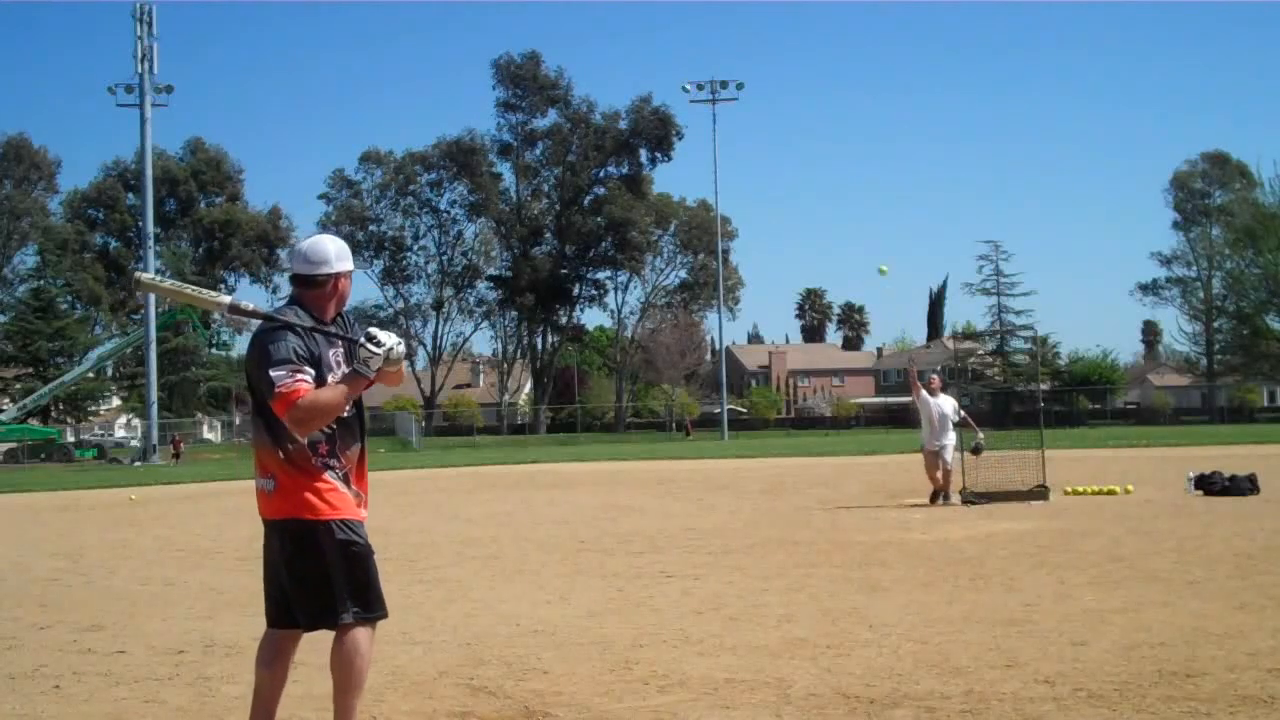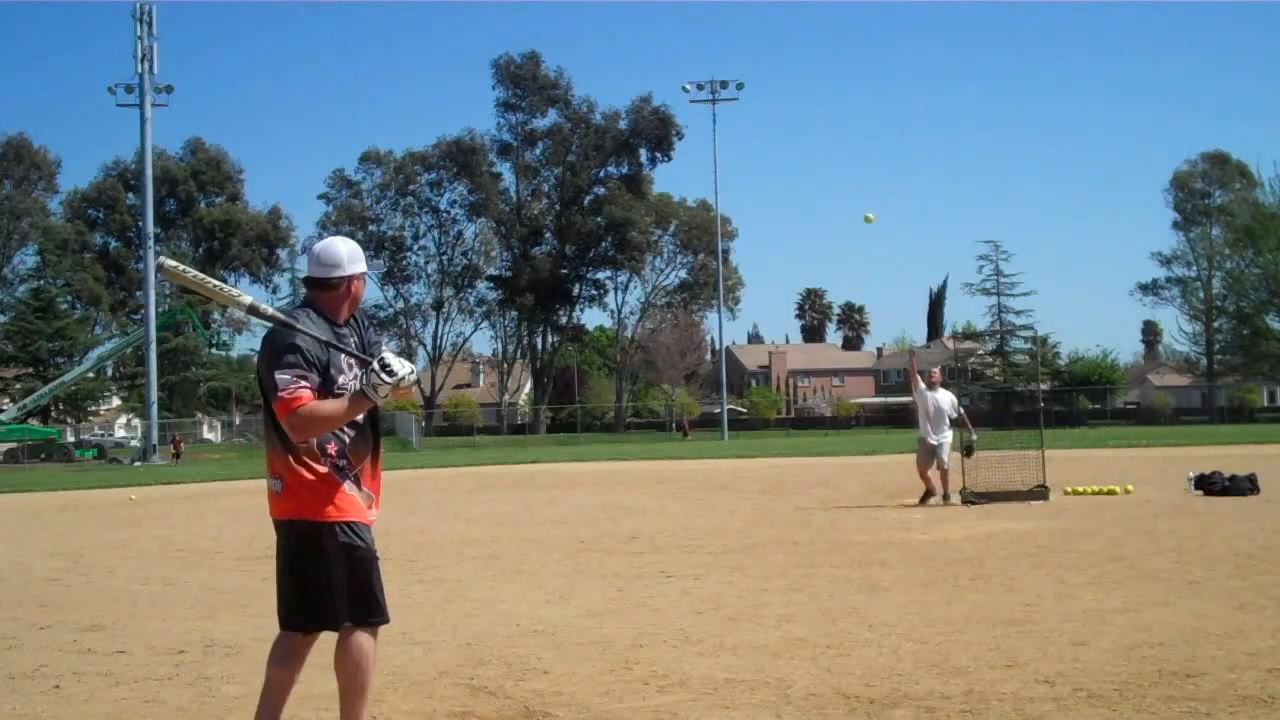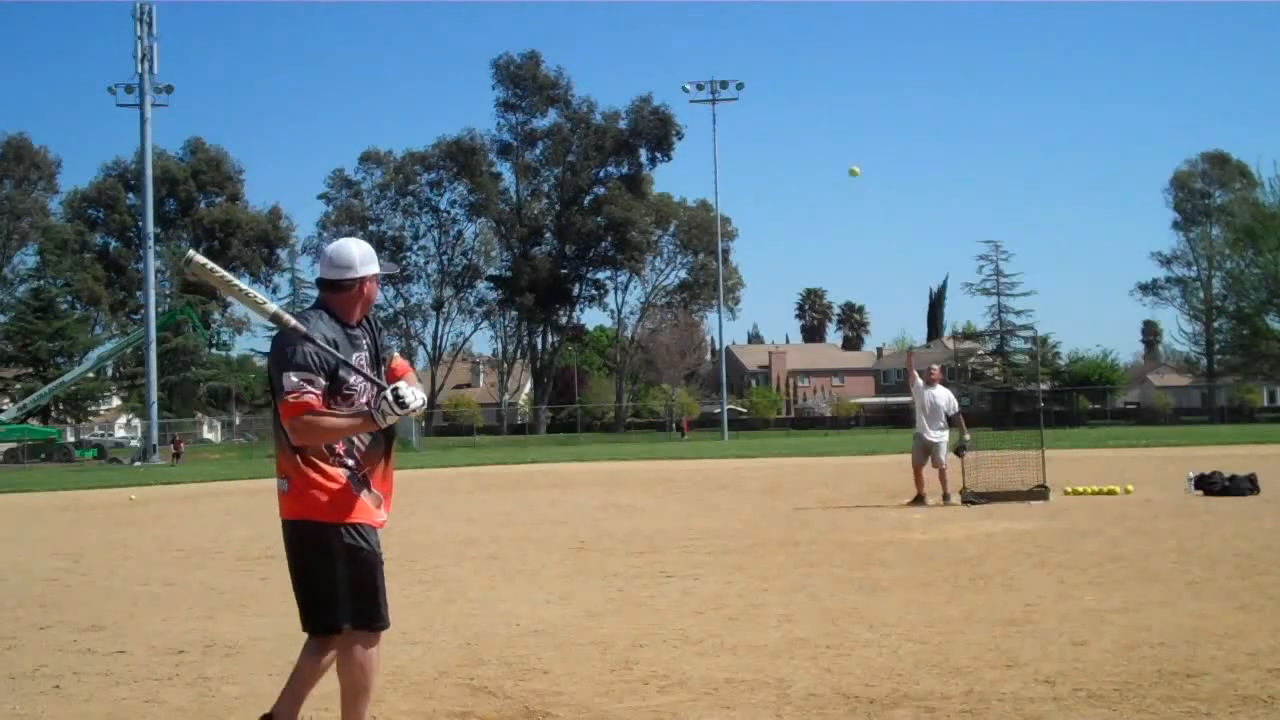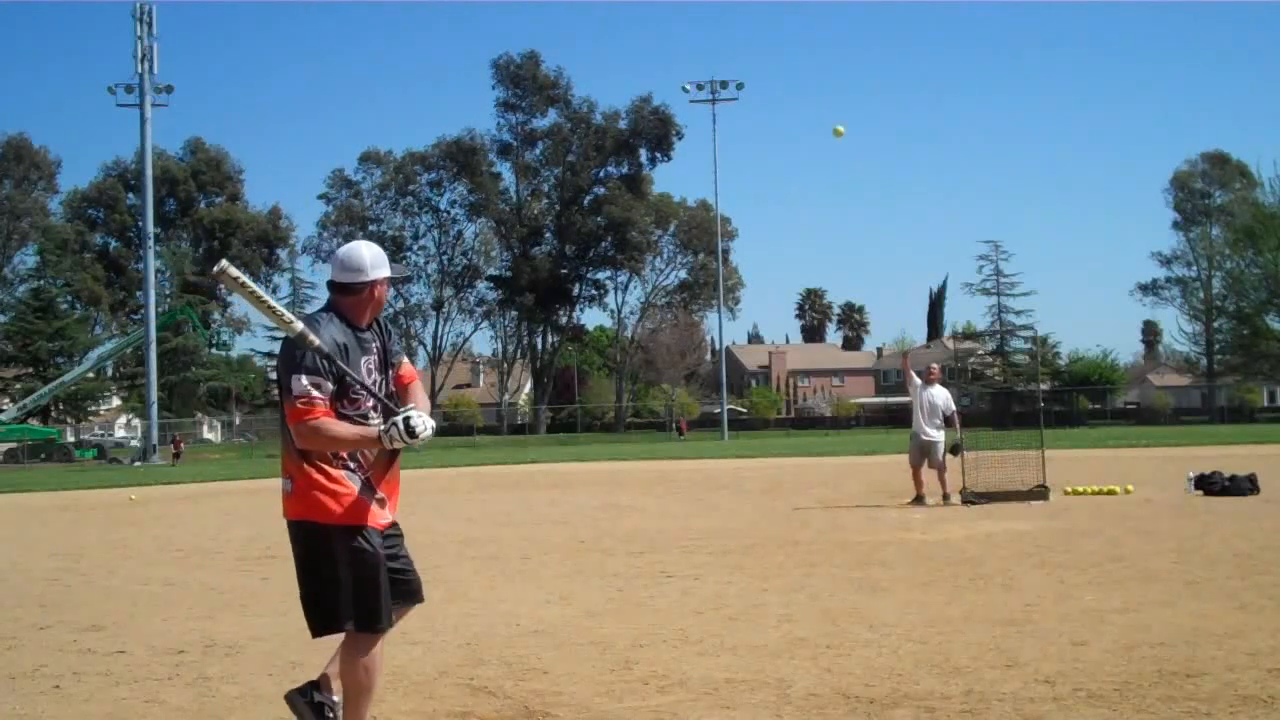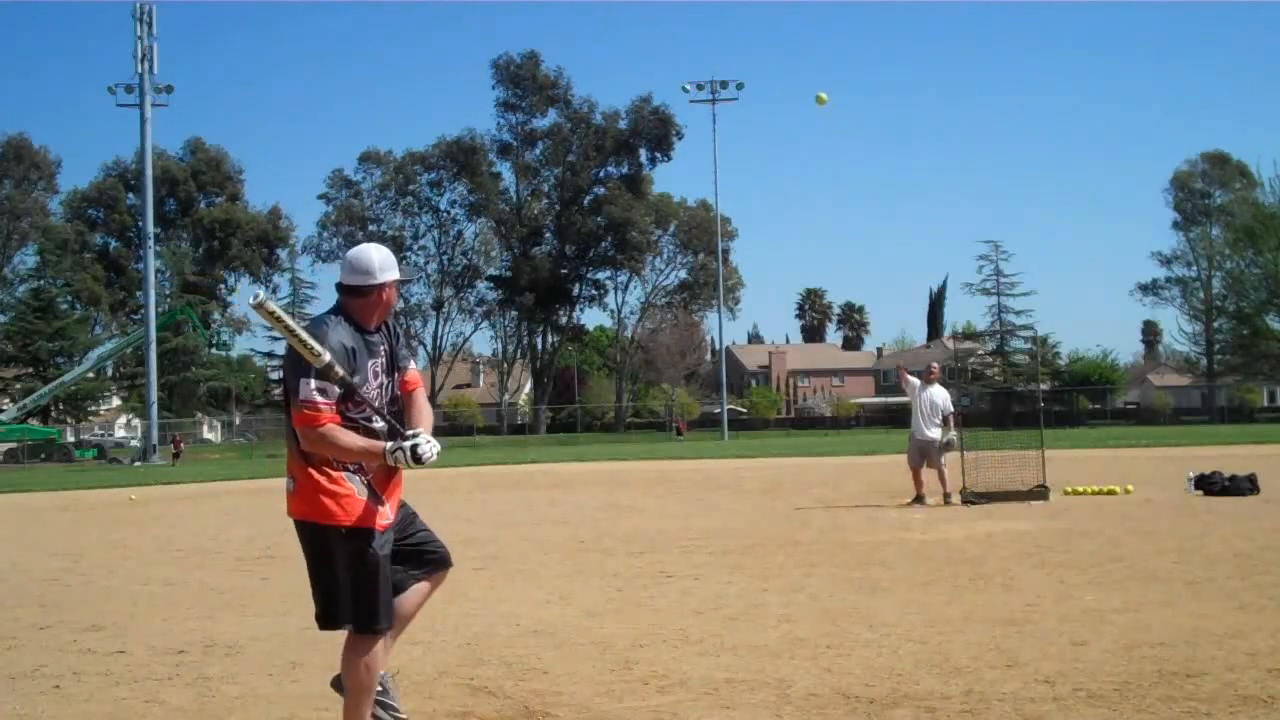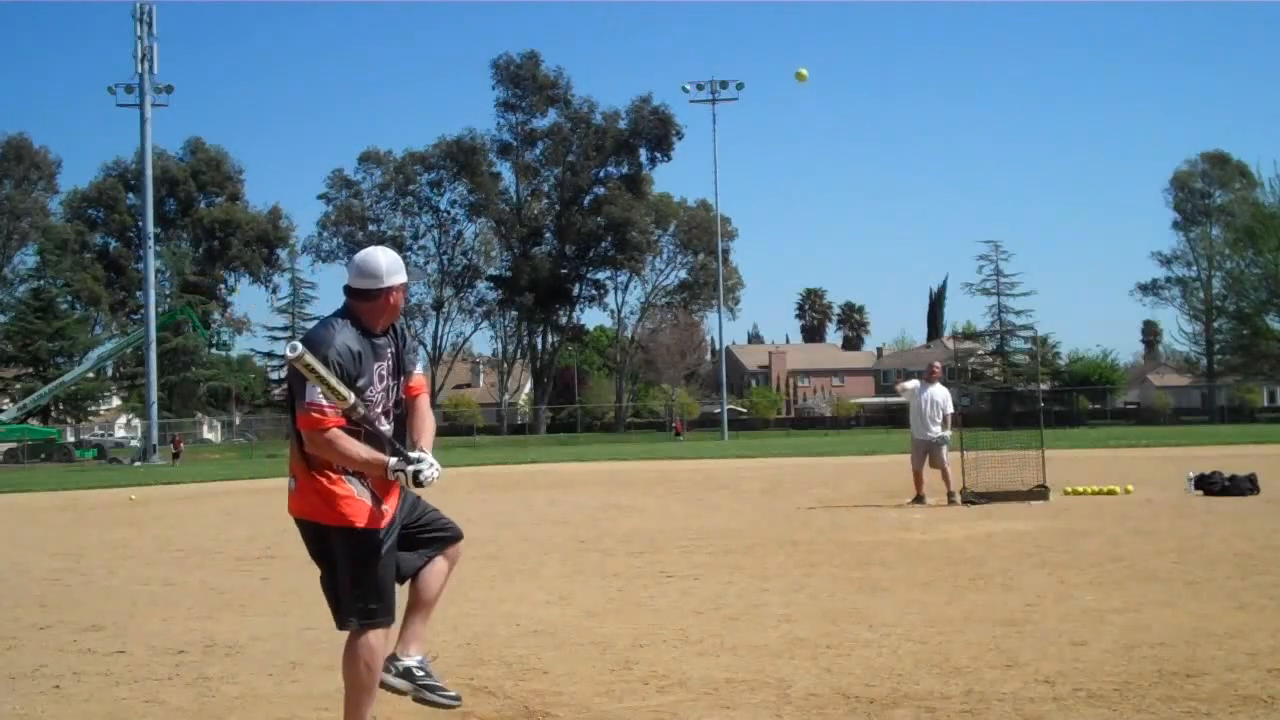
dt=0.4s
person 1, frame 1
left shoulder: (341, 326)
right shoulder: (281, 335)
left elbow: (393, 380)
right elbow: (302, 416)
left wrist: (391, 357)
right wrist: (361, 373)
left hip: (296, 501)
right hip: (310, 499)
left knee: (287, 622)
right knee: (358, 615)
person 1, frame 2
left shoulder: (356, 327)
right shoulder: (293, 337)
left elbow: (400, 380)
right elbow: (299, 423)
left wrist: (400, 373)
right wrist: (368, 394)
left hip: (338, 498)
right hip: (319, 502)
left knee: (304, 623)
right knee: (361, 620)
person 1, frame 3
left shoulder: (369, 329)
right shoulder: (304, 338)
left elbow: (405, 378)
right elbow: (300, 427)
left wrist: (410, 394)
right wrist: (375, 417)
left hip: (357, 500)
right hip: (325, 503)
left knee: (337, 623)
right knee: (364, 624)
person 1, frame 4
left shoulder: (379, 331)
right shoulder: (317, 339)
left elbow: (410, 384)
right elbow: (308, 429)
left wrist: (416, 416)
right wrist: (384, 436)
left hip: (370, 499)
right hip: (331, 503)
left knee: (402, 594)
right knee: (368, 623)
person 1, frame 5
left shoulder: (388, 332)
right shoulder: (326, 342)
left elbow: (415, 391)
right elbow: (315, 434)
left wrist: (420, 438)
right wrist: (391, 452)
left hip: (376, 495)
right hip: (334, 501)
left knee: (432, 563)
right knee: (369, 623)
left ankle: (364, 675)
person 1, frame 6
left shoulder: (396, 335)
right shoulder: (330, 345)
left elbow: (417, 397)
right elbow: (320, 438)
left wrist: (421, 454)
right wrist: (392, 467)
left hip: (380, 492)
right hip: (335, 500)
left knee: (446, 540)
right knee: (371, 621)
left ankle: (407, 659)
